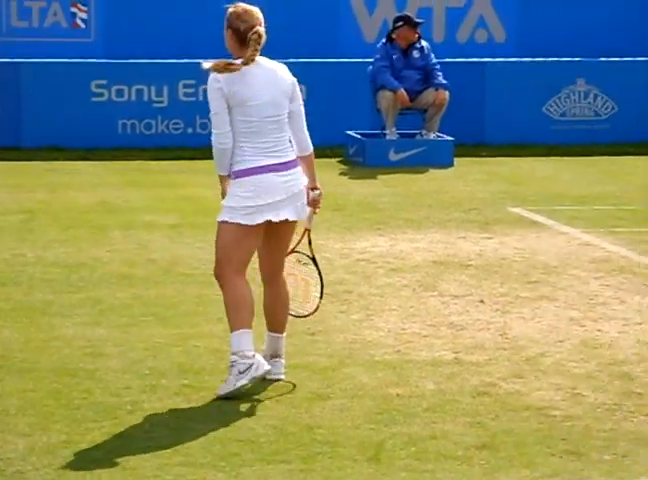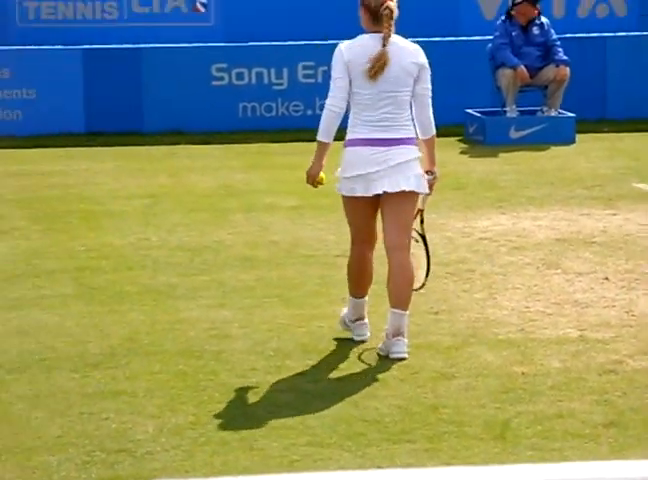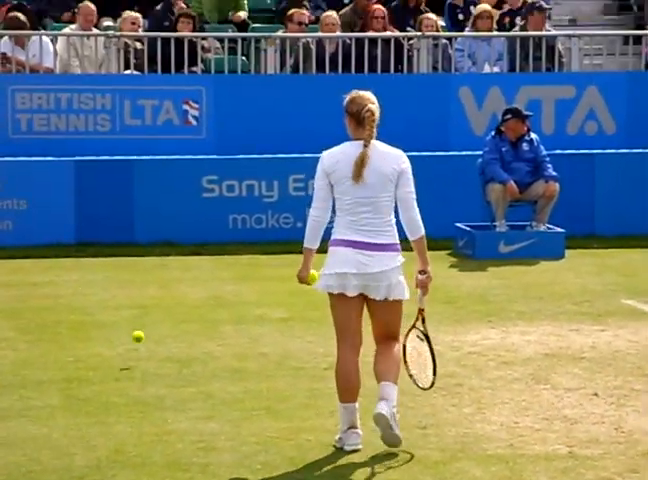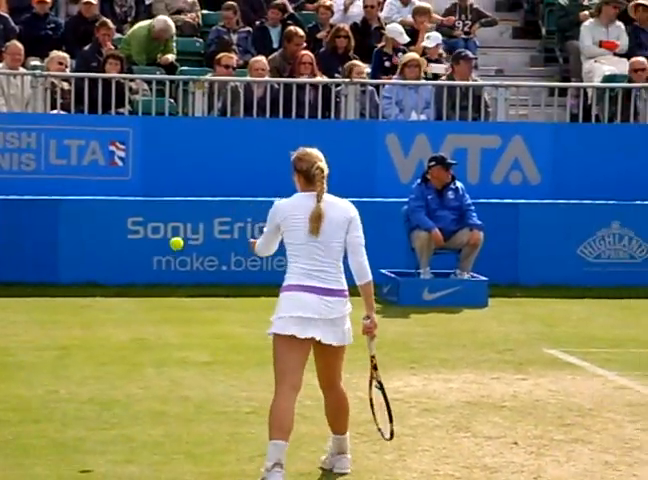
dt=0.4s
person 1, frame 1
left shoulder: (220, 79)
right shoulder: (283, 73)
left elbow: (222, 140)
right elbow: (300, 134)
left wrist: (224, 182)
right wrist: (312, 182)
left hip: (250, 186)
right hip: (289, 183)
left knee: (229, 274)
right knee: (273, 273)
left ankle: (247, 358)
right ankle: (274, 357)
person 1, frame 2
left shoulder: (346, 51)
right shoulder: (414, 54)
left elbow: (334, 108)
right elbow: (425, 115)
left wrist: (318, 160)
right wrist: (430, 164)
left hip: (360, 157)
right hip: (403, 158)
left knee: (362, 244)
right knee: (398, 249)
left ankle: (357, 317)
right ankle: (397, 335)
person 1, frame 3
left shoulder: (330, 158)
right shoulder: (397, 159)
left elbow: (318, 213)
right elbow: (411, 217)
left wrist: (306, 258)
right wrist: (423, 266)
left hip: (343, 258)
right hip: (384, 260)
left knee: (348, 347)
right knee: (387, 341)
left ankle: (349, 429)
right ankle: (386, 404)
person 1, frame 4
left shoulder: (282, 208)
right shoulder: (347, 210)
left elbow: (265, 247)
right elbow: (361, 264)
left wrist: (256, 244)
right wrist: (370, 312)
left hip: (296, 303)
right hip: (334, 306)
left knee: (286, 388)
right knee: (331, 385)
